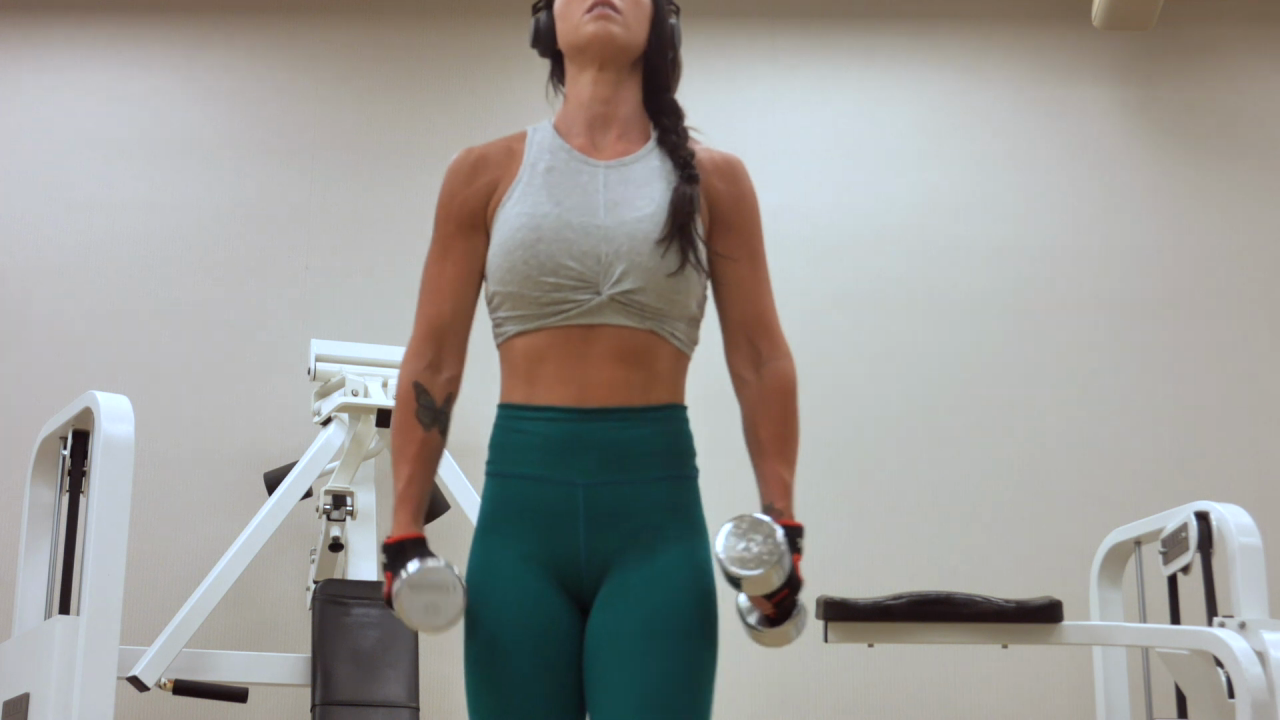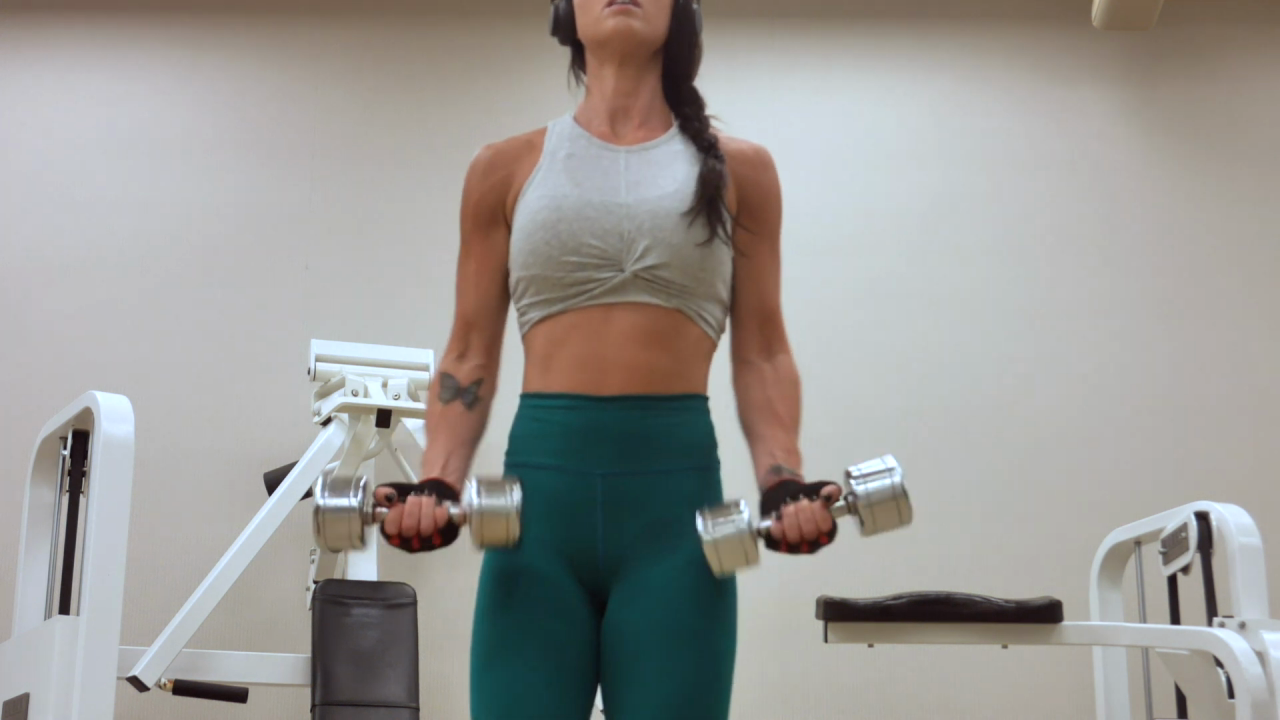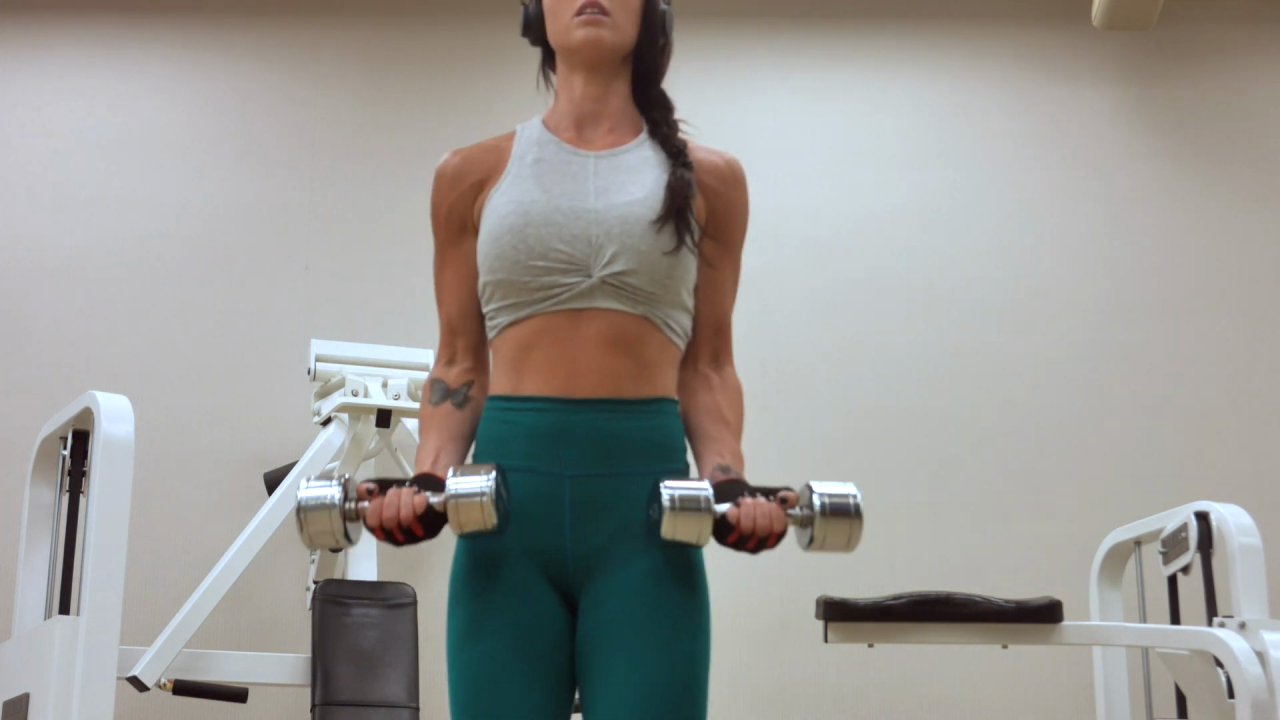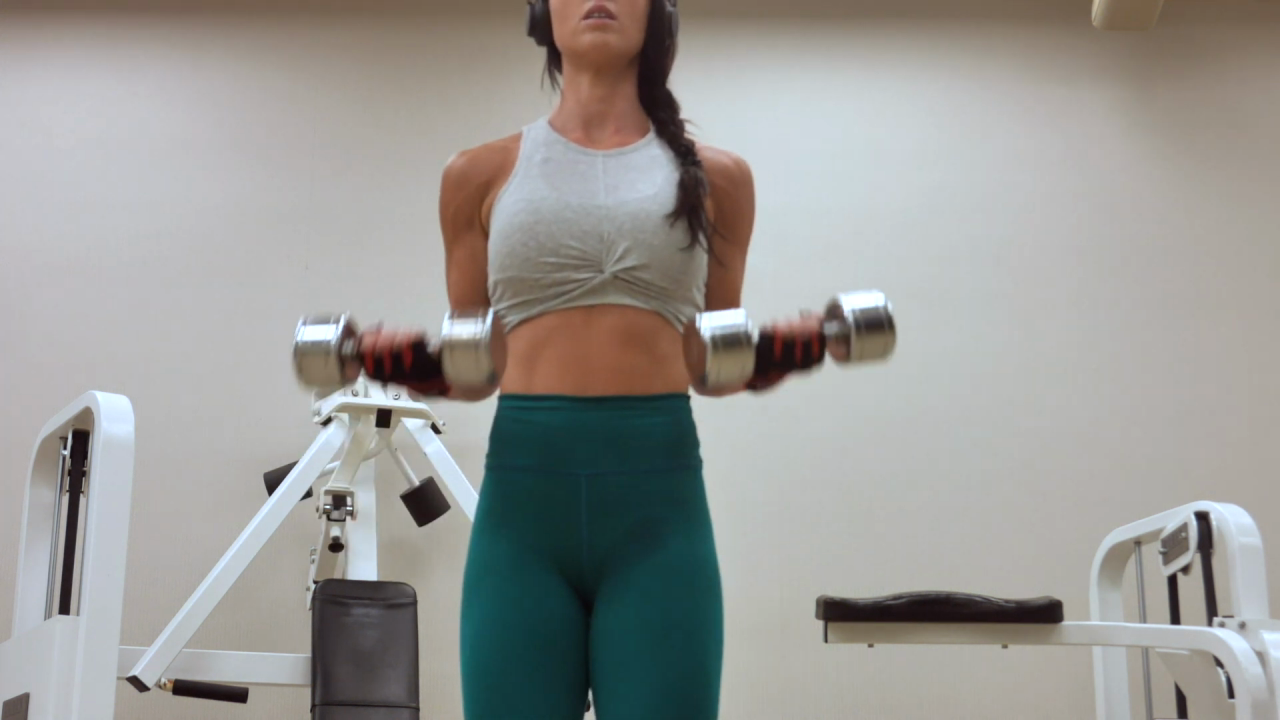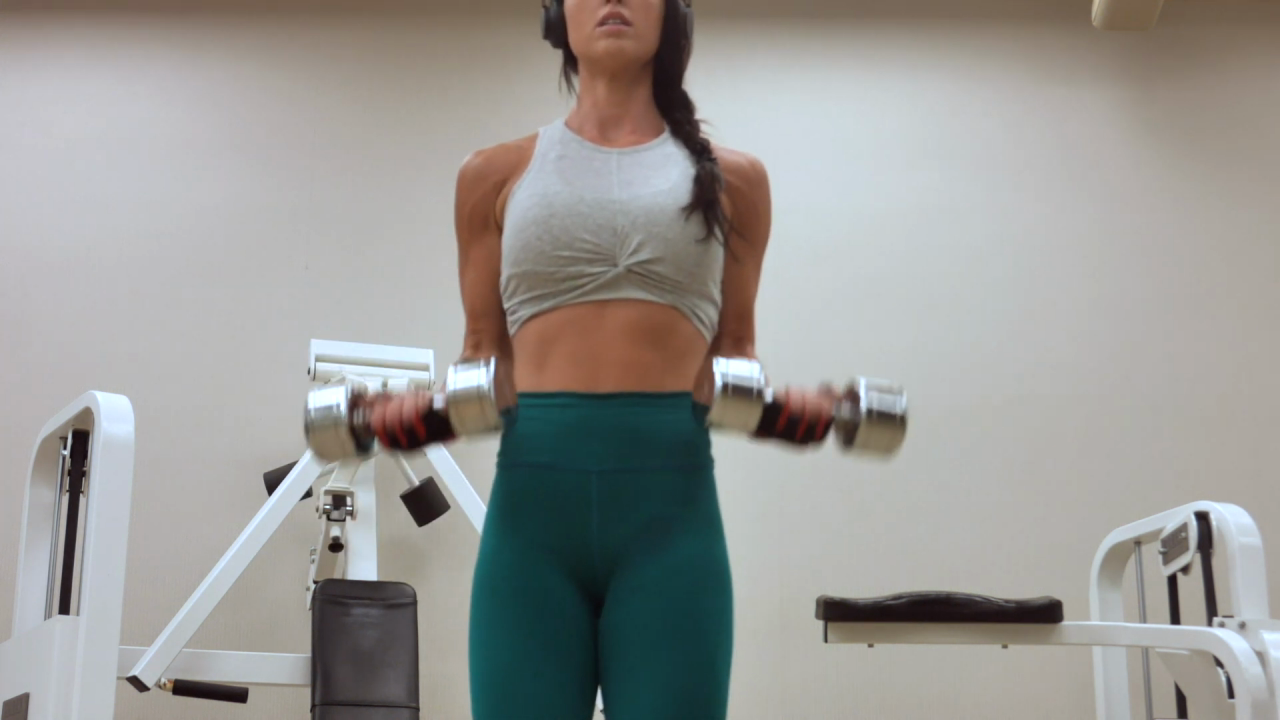
dt=0.5s
person 1, frame 1
left shoulder: (712, 180)
right shoulder: (485, 174)
left elbow: (760, 359)
right elbow: (433, 361)
left wrist: (781, 521)
right wrist: (404, 527)
left hip: (655, 508)
right hip: (522, 504)
person 1, frame 2
left shoulder: (737, 169)
right shoulder: (505, 170)
left elbow: (762, 352)
right elbow: (470, 355)
left wrist: (782, 481)
right wrist: (437, 482)
left hip: (674, 492)
right hip: (541, 487)
person 1, frame 3
left shoulder: (707, 178)
right shoulder: (472, 174)
left elbow: (708, 364)
right elbow: (460, 361)
left wrist: (730, 485)
right wrist: (428, 477)
left hip: (646, 501)
right hip: (509, 499)
person 1, frame 4
left shoulder: (715, 177)
right shoulder: (481, 174)
left wrist: (764, 360)
right wrist: (425, 366)
left hip: (659, 499)
right hip: (523, 495)
person 1, frame 5
left shoulder: (731, 178)
right shoulder: (497, 173)
left elbow: (727, 356)
right elbow: (487, 352)
left wrist: (765, 408)
left hip: (669, 495)
right hip: (533, 490)
